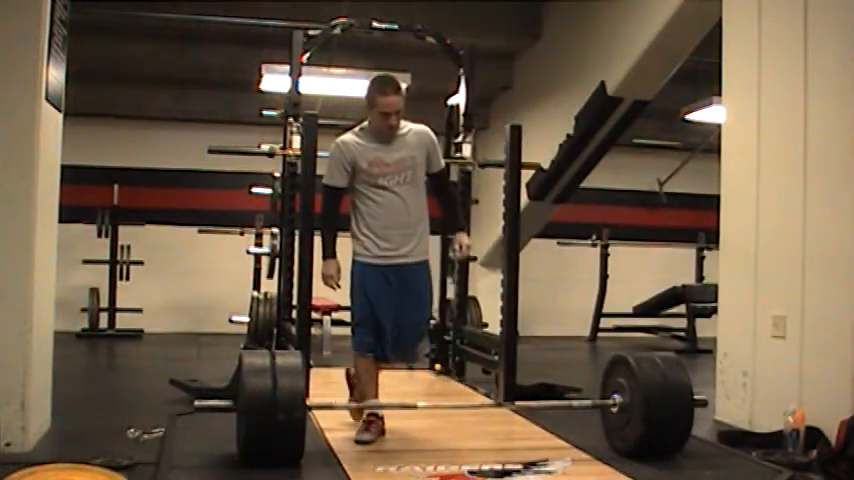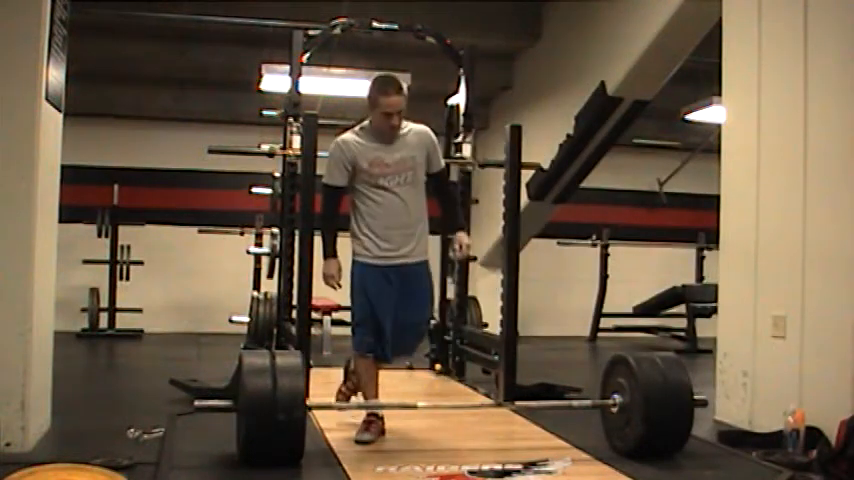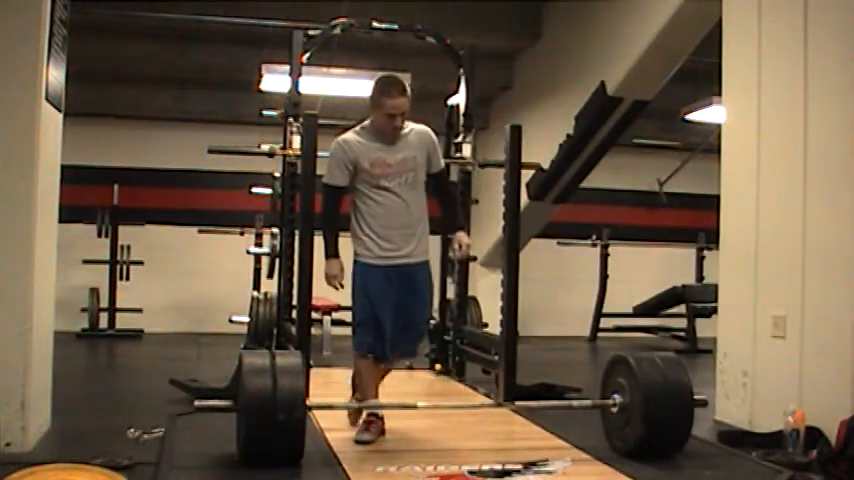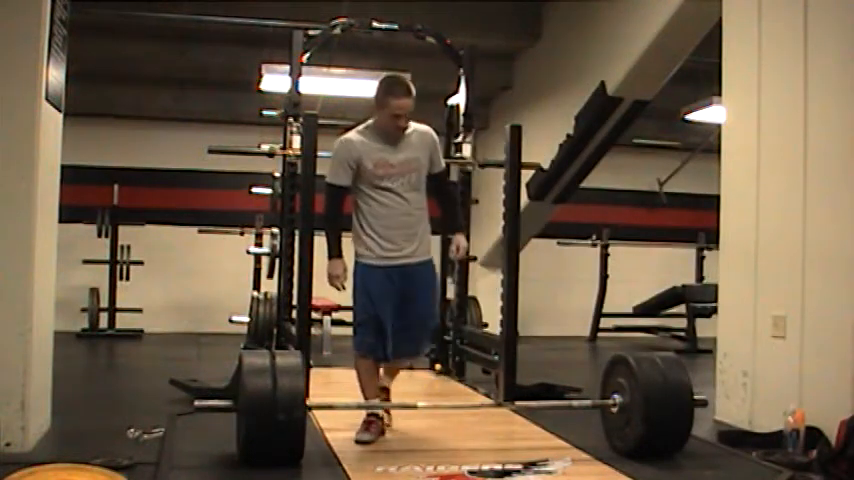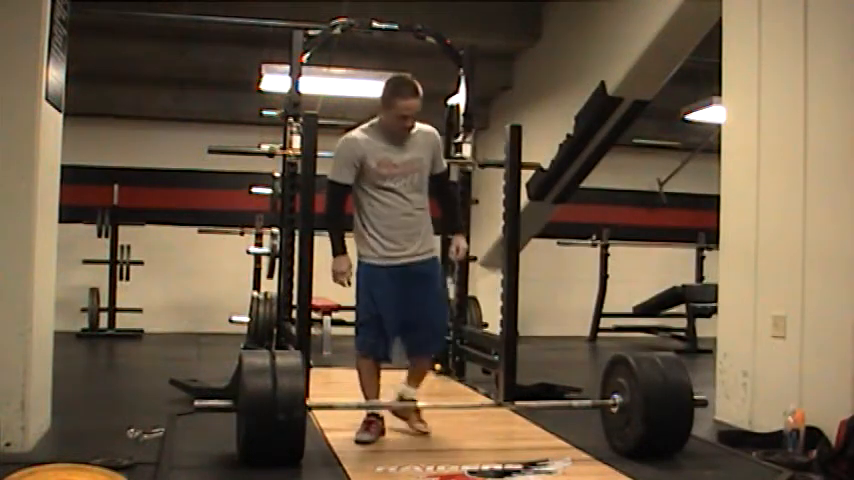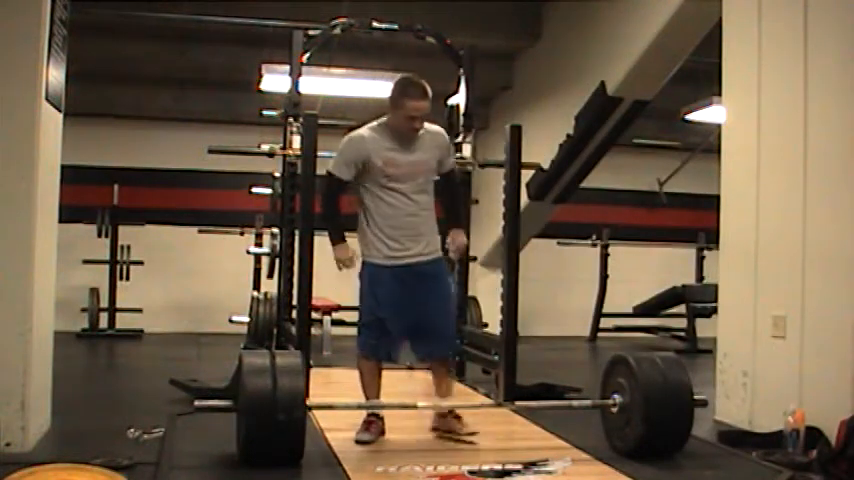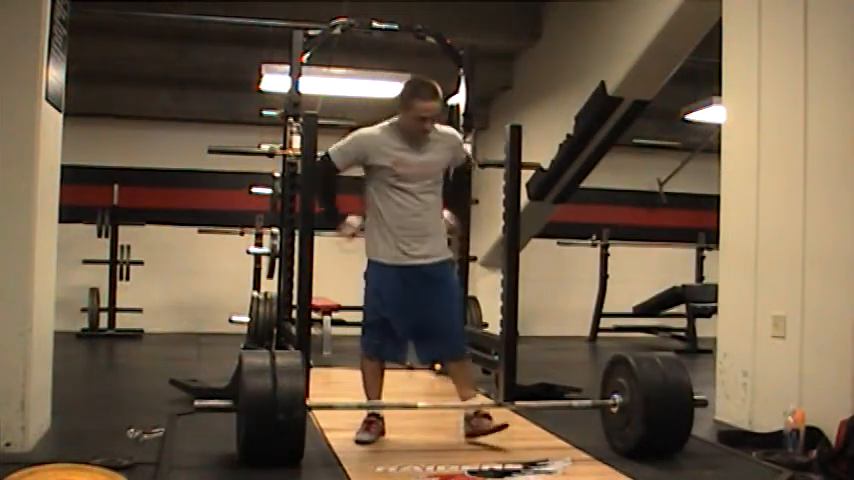
dt=0.1s
person 1, frame 1
left shoulder: (423, 137)
right shoulder: (347, 147)
left elbow: (442, 186)
right elbow: (330, 205)
left wrist: (458, 229)
right wrist: (328, 256)
left hip: (415, 258)
right hip: (371, 260)
left knee: (410, 336)
right knee: (368, 337)
left ankle: (358, 376)
right ankle: (373, 414)
person 1, frame 2
left shoulder: (423, 137)
right shoulder: (347, 146)
left elbow: (442, 186)
right elbow: (330, 204)
left wrist: (458, 228)
right wrist: (329, 256)
left hip: (415, 258)
right hip: (370, 261)
left knee: (409, 335)
right knee: (367, 338)
left ankle: (356, 373)
right ankle: (373, 414)
person 1, frame 3
left shoulder: (424, 138)
right shoulder: (348, 146)
left elbow: (442, 186)
right elbow: (331, 204)
left wrist: (458, 228)
right wrist: (332, 256)
left hip: (416, 258)
right hip: (372, 261)
left knee: (409, 336)
right knee: (368, 338)
left ankle: (365, 385)
right ankle: (372, 413)
person 1, frame 4
left shoulder: (426, 138)
right shoulder: (351, 145)
left elbow: (442, 187)
right elbow: (334, 204)
left wrist: (457, 231)
right wrist: (335, 256)
left hip: (419, 258)
right hip: (374, 261)
left knee: (417, 335)
right knee: (369, 339)
left ankle: (382, 386)
right ankle: (373, 413)
person 1, frame 5
left shoulder: (430, 139)
right shoulder: (355, 144)
left elbow: (443, 188)
right elbow: (336, 200)
left wrist: (457, 232)
right wrist: (339, 253)
left hip: (424, 257)
right hip: (377, 261)
left knee: (431, 334)
right knee: (370, 340)
left ankle: (406, 399)
right ankle: (374, 414)
person 1, frame 6
left shoulder: (438, 139)
right shoulder: (361, 142)
left elbow: (450, 183)
right elbow: (331, 193)
left wrist: (457, 227)
right wrist: (338, 242)
left hip: (429, 258)
right hip: (381, 261)
left knee: (442, 336)
right knee: (373, 340)
left ankle: (444, 411)
right ankle: (374, 414)
person 1, frame 7
left shoulder: (449, 140)
right shoulder: (371, 140)
left elbow: (461, 172)
right elbow: (325, 170)
right wrist: (338, 217)
left hip: (436, 260)
right hip: (387, 261)
left knee: (452, 339)
right knee: (376, 340)
left ankle: (473, 414)
right ankle: (374, 416)
